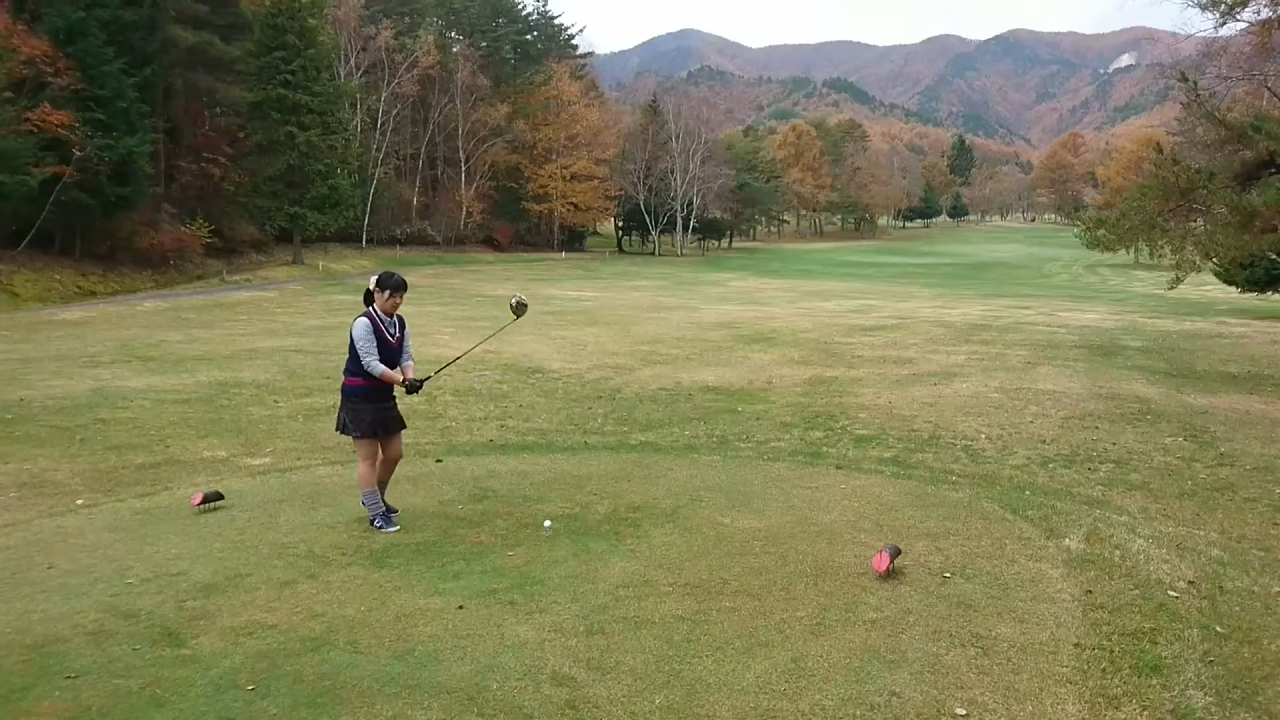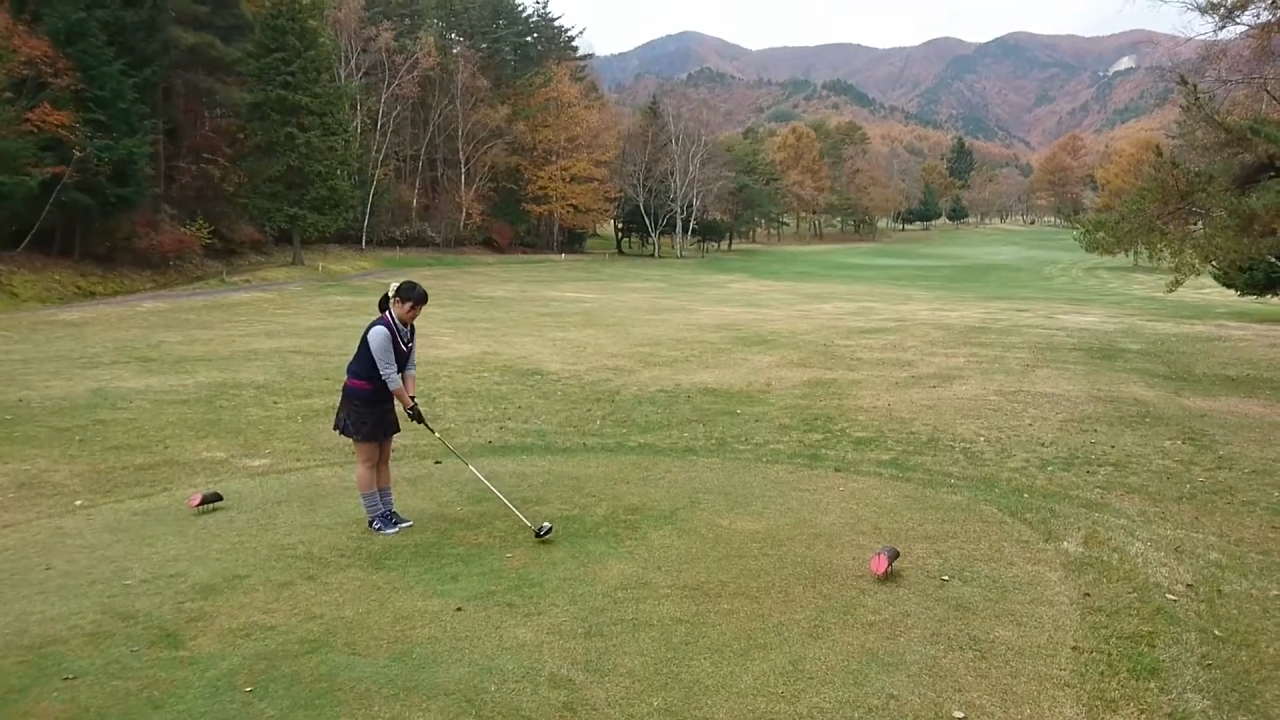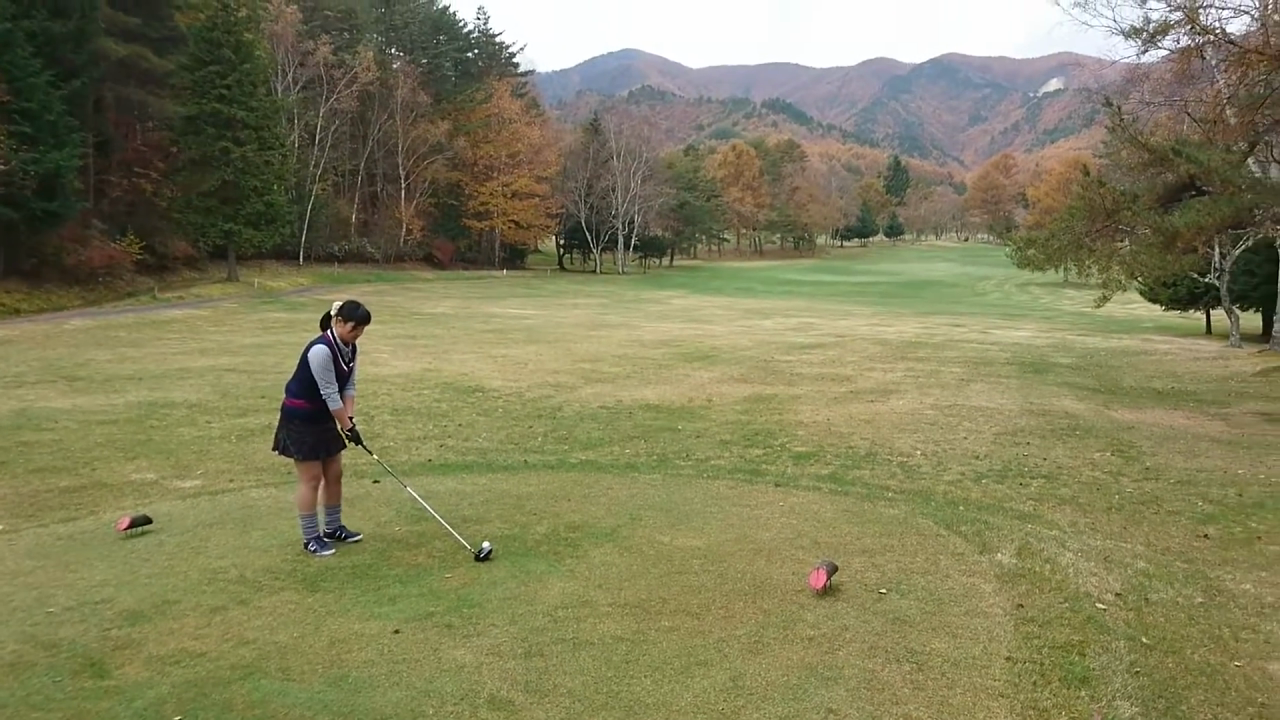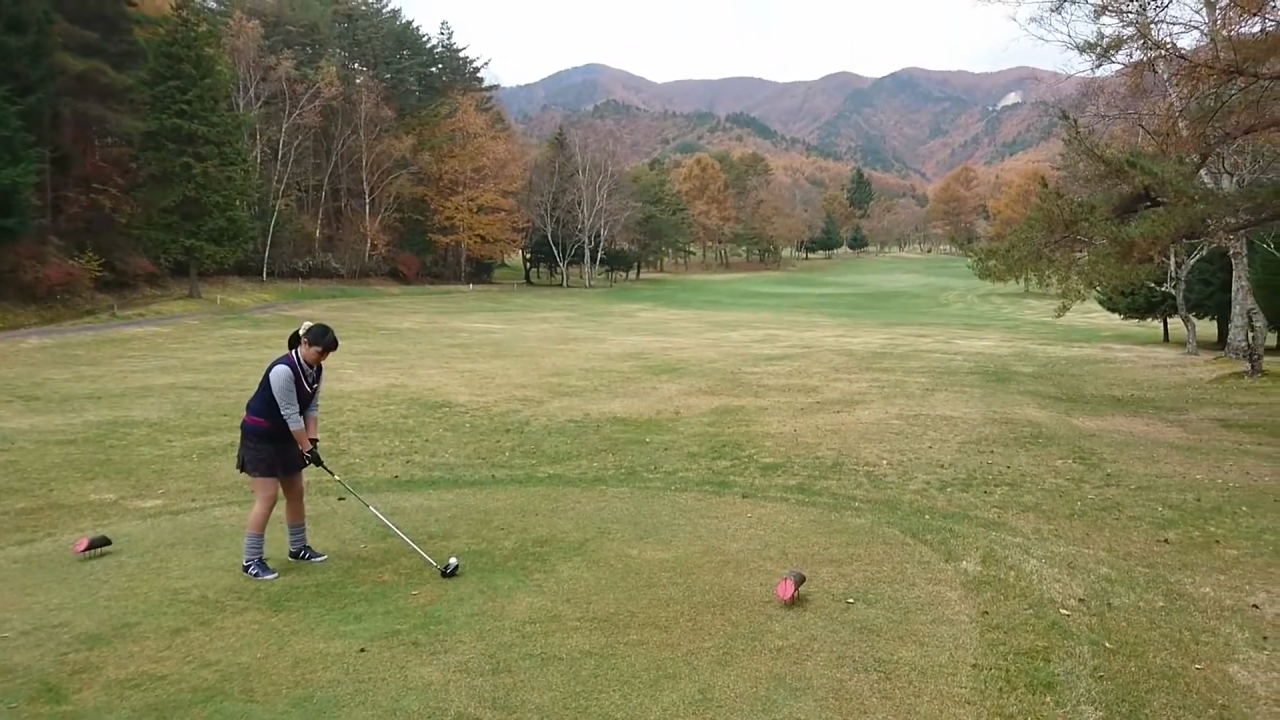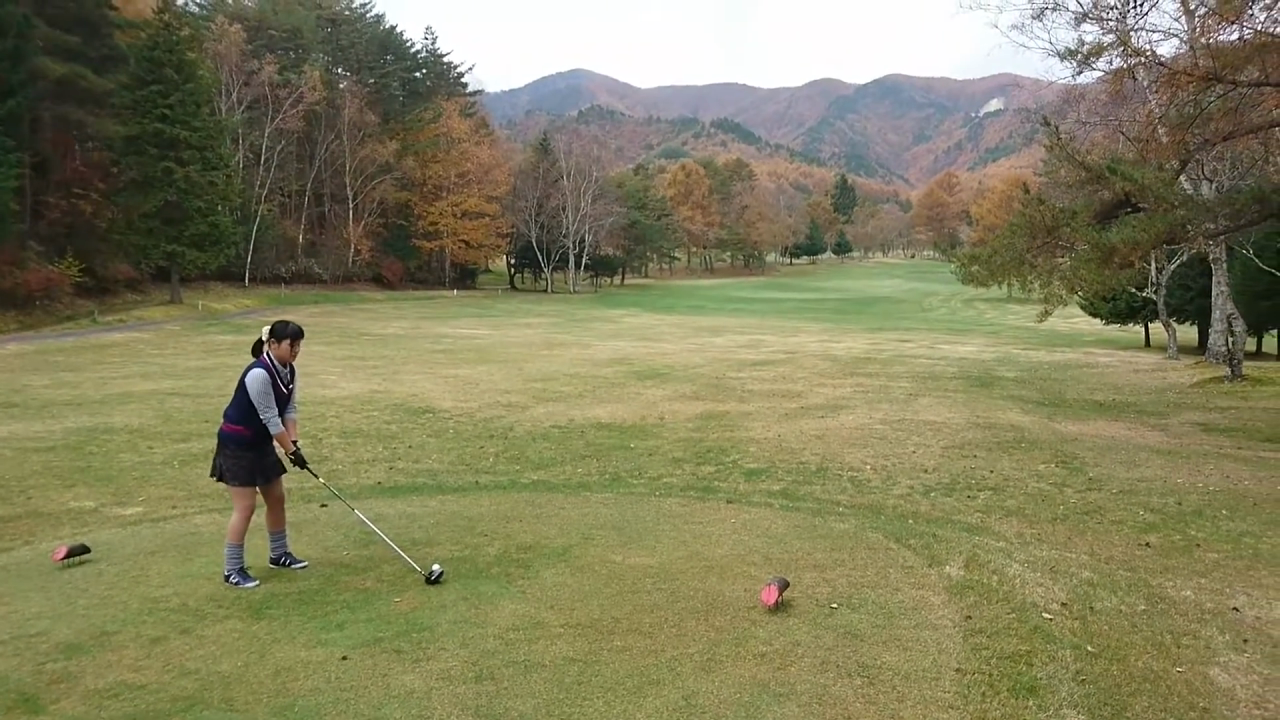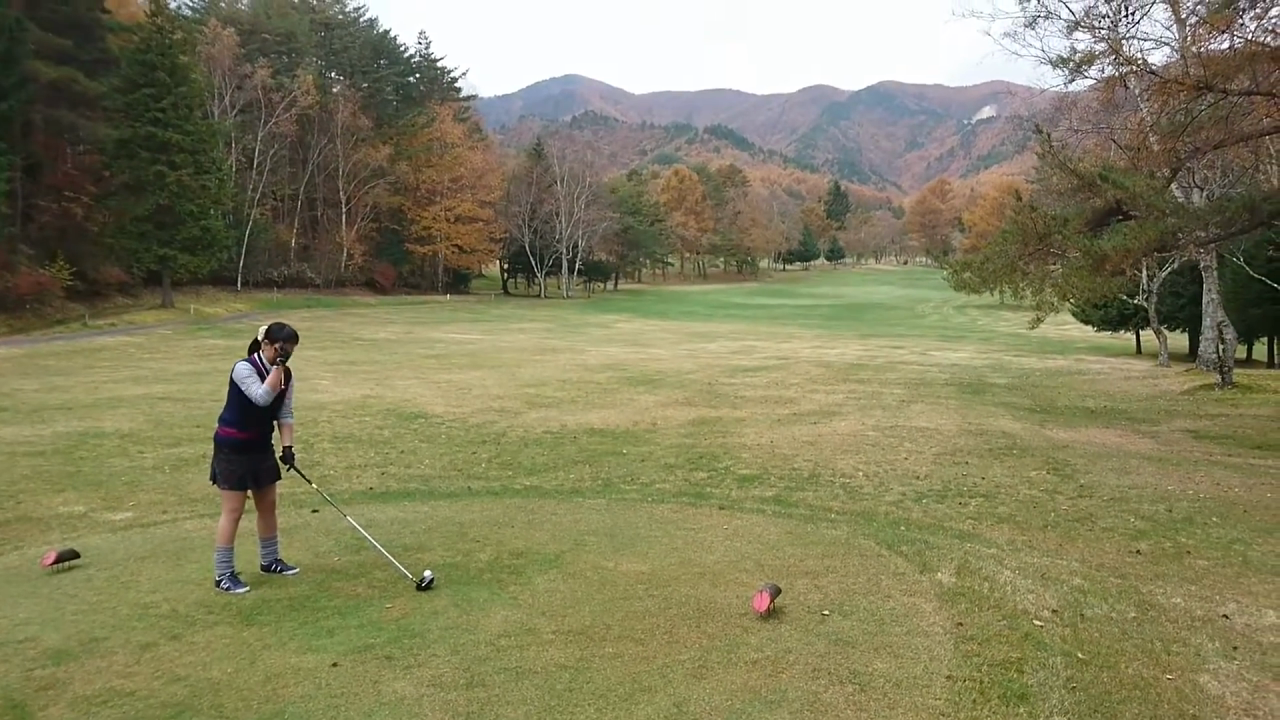
dt=0.7s
person 1, frame 1
left shoulder: (400, 323)
right shoulder: (364, 323)
left elbow: (406, 357)
right elbow: (371, 363)
left wrist: (410, 378)
right wrist: (402, 381)
left hip: (384, 396)
right hip: (360, 398)
left knee: (394, 453)
right knee: (368, 458)
left ankle: (373, 499)
right ankle: (376, 514)
person 1, frame 2
left shoulder: (408, 329)
right shoulder: (380, 331)
left elbow: (409, 366)
right elbow: (389, 374)
left wrist: (411, 398)
right wrist: (409, 405)
left hip: (383, 399)
right hip: (361, 399)
left knee: (383, 458)
right knee: (368, 460)
left ankle: (387, 511)
right ankle: (374, 516)
person 1, frame 3
left shoulder: (350, 348)
right shoulder: (321, 350)
left elbow: (348, 386)
right elbow: (330, 394)
left wrist: (349, 419)
right wrist: (347, 427)
left hip: (324, 418)
right hip: (300, 418)
left knee: (334, 474)
right knee: (311, 479)
left ankle: (333, 528)
right ankle: (311, 537)
person 1, frame 4
left shoulder: (315, 369)
right shoulder: (283, 370)
left elbow: (311, 407)
right elbow: (291, 414)
left wrist: (313, 440)
right wrist: (307, 448)
left hip: (284, 435)
right hip: (259, 436)
left knee: (296, 492)
right knee: (267, 497)
left ankle: (298, 547)
right ankle: (251, 560)
person 1, frame 5
left shoulder: (289, 371)
right shoulder: (259, 374)
left elbow: (289, 410)
right elbow: (270, 418)
left wrist: (294, 443)
right wrist: (291, 451)
left hip: (261, 443)
right hip: (237, 444)
left knee: (277, 499)
right knee: (245, 508)
left ankle: (279, 554)
right ankle: (232, 570)
person 1, frame 6
left shoulder: (284, 374)
right shoulder: (244, 368)
left elbow: (285, 413)
right elbow: (262, 398)
left wrist: (287, 446)
right wrist: (279, 365)
left hip: (261, 446)
right hip: (232, 447)
left knee: (268, 505)
right knee: (233, 511)
left ankle: (270, 560)
right ankle: (223, 574)
